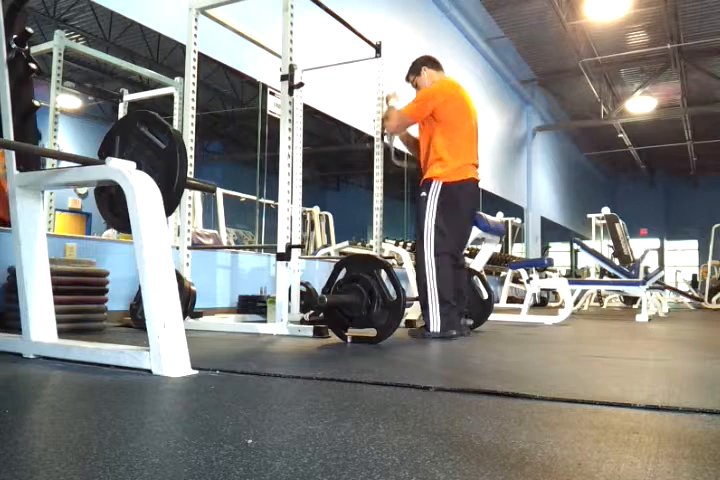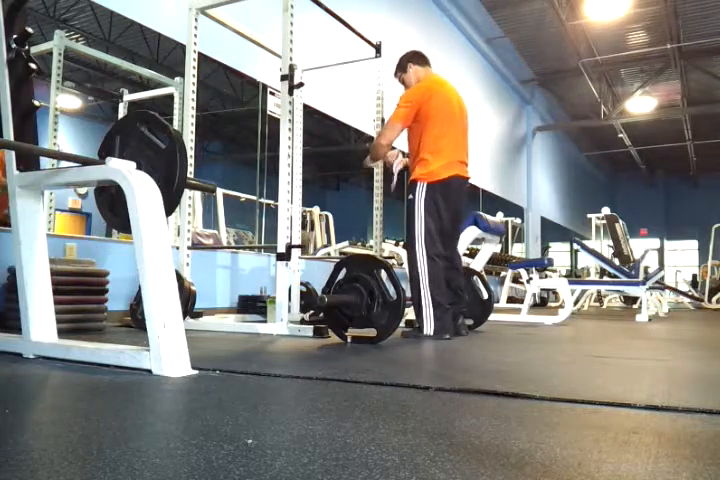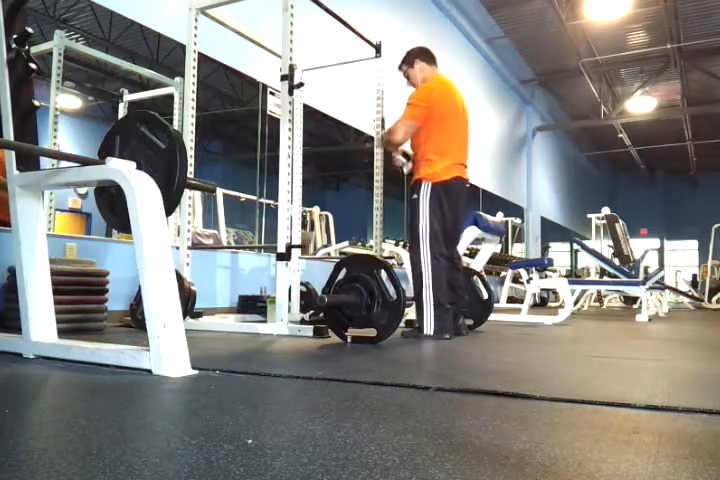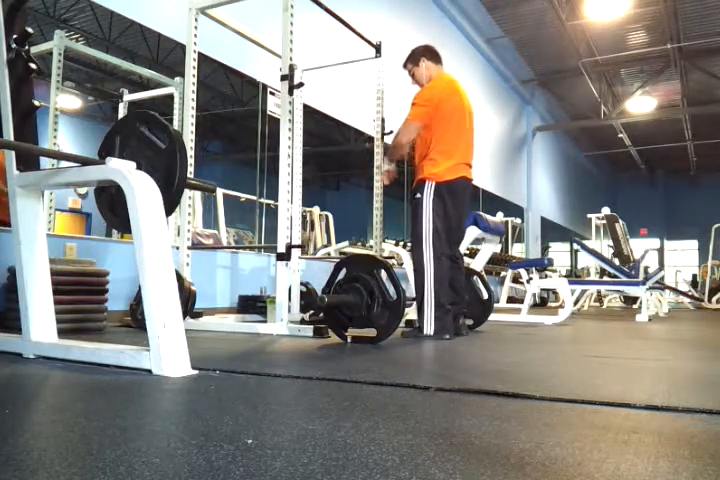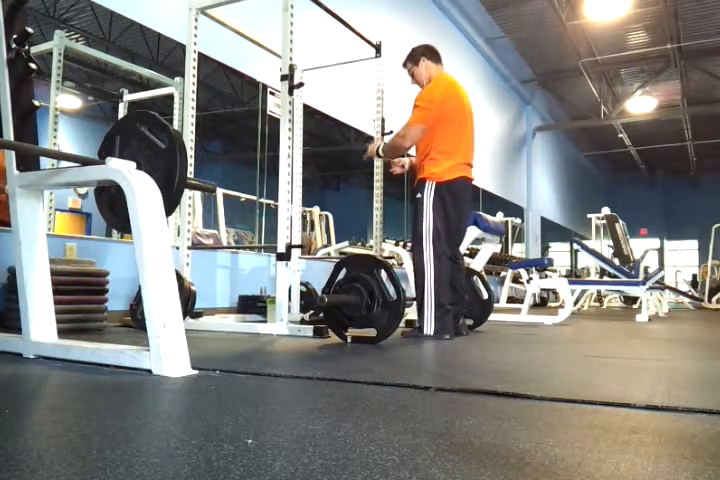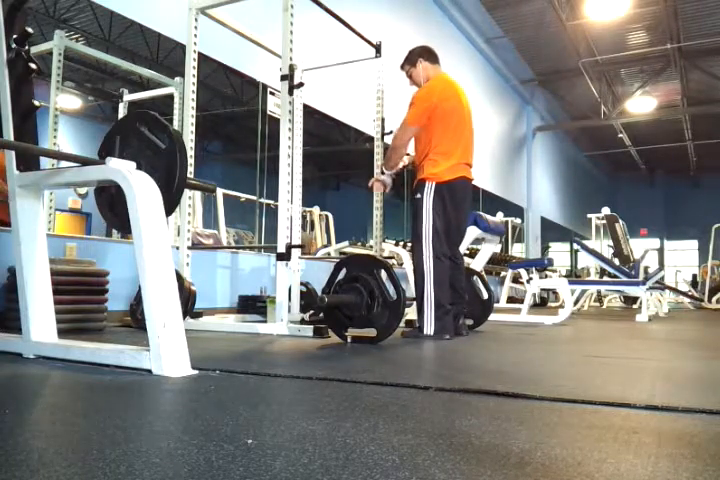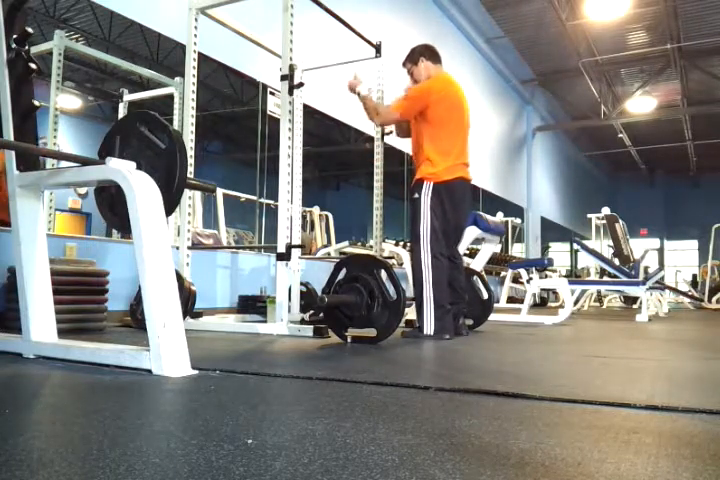
dt=0.7s
person 1, frame 1
left shoulder: (435, 92)
right shoulder: (461, 96)
left elbow: (393, 125)
left wrist: (390, 107)
right wrist: (409, 140)
left hip: (445, 181)
right hip: (466, 181)
left knee: (432, 250)
right knee: (452, 251)
left ankle: (439, 322)
right ankle: (455, 319)
person 1, frame 2
left shoulder: (419, 92)
right shoulder: (453, 93)
left elbow: (385, 139)
left wrist: (374, 159)
right wrist: (406, 159)
left hip: (432, 181)
right hip: (456, 178)
left knee: (425, 251)
right knee: (446, 250)
left ankle: (434, 324)
right ankle: (455, 318)
person 1, frame 3
left shoulder: (427, 92)
right shoulder: (453, 93)
left elbow: (397, 135)
left wrist: (383, 142)
right wrist: (411, 160)
left hip: (434, 182)
right hip: (454, 179)
left knee: (429, 251)
right knee: (446, 250)
left ankle: (434, 324)
right ankle: (455, 318)
person 1, frame 4
left shoulder: (433, 91)
right shoulder: (458, 91)
left elbow: (404, 138)
left wrist: (389, 163)
right wrist: (416, 148)
left hip: (437, 181)
right hip: (459, 179)
left knee: (430, 250)
right knee: (449, 251)
left ankle: (434, 324)
right ankle: (454, 319)
person 1, frame 5
left shoulder: (433, 92)
right shoulder: (457, 91)
left elbow: (406, 139)
left wrist: (381, 150)
right wrist: (412, 163)
left hip: (438, 182)
right hip: (459, 180)
left knee: (430, 251)
right knee: (449, 251)
left ankle: (433, 324)
right ankle: (454, 319)
person 1, frame 6
left shoulder: (430, 92)
right shoulder: (456, 91)
left elbow: (401, 139)
left wrist: (385, 173)
right wrist: (408, 160)
left hip: (438, 182)
right hip: (459, 180)
left knee: (430, 252)
right knee: (449, 251)
left ankle: (434, 324)
right ankle: (455, 319)
person 1, frame 7
left shoulder: (428, 89)
right shoulder: (454, 90)
left elbow: (381, 117)
right elbow: (406, 129)
left wrist: (361, 92)
right wrist: (405, 101)
left hip: (436, 182)
right hip: (457, 180)
left knee: (428, 251)
right knee: (447, 251)
left ankle: (433, 324)
right ankle: (454, 319)
